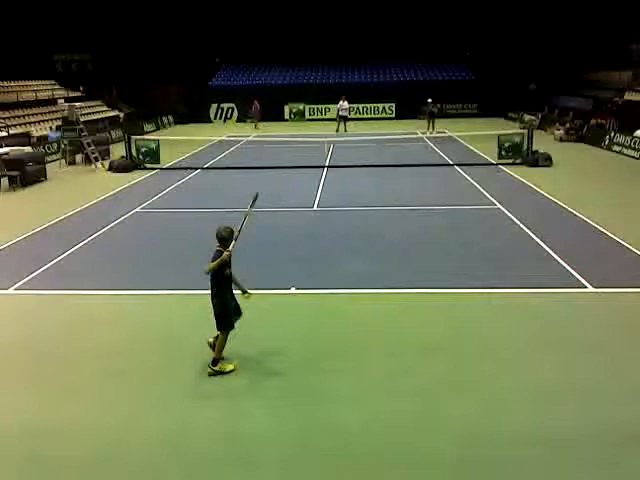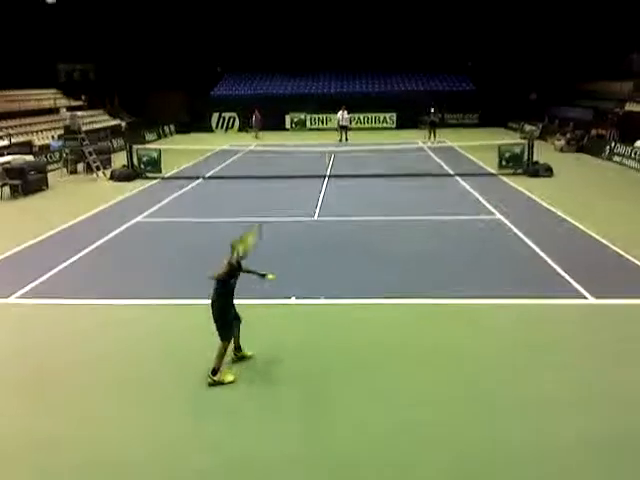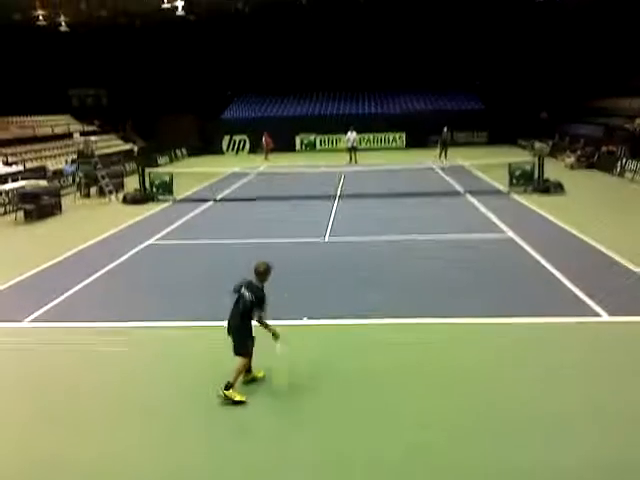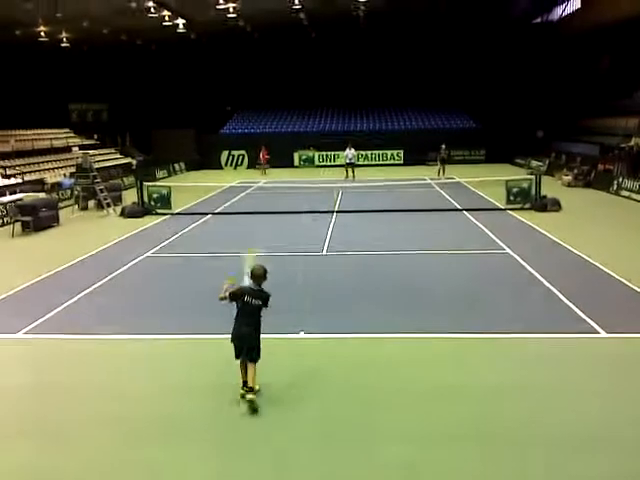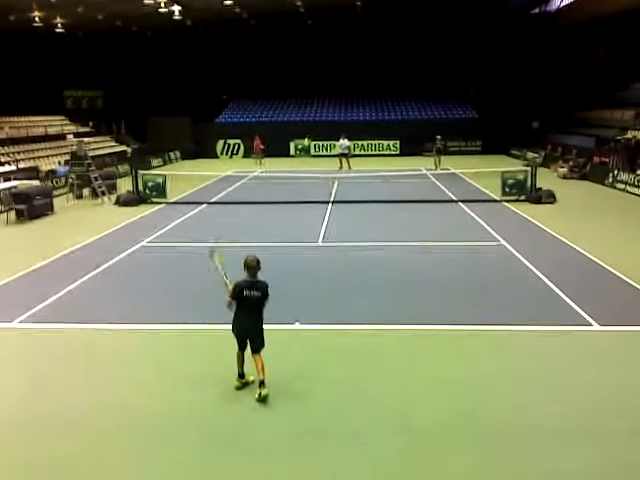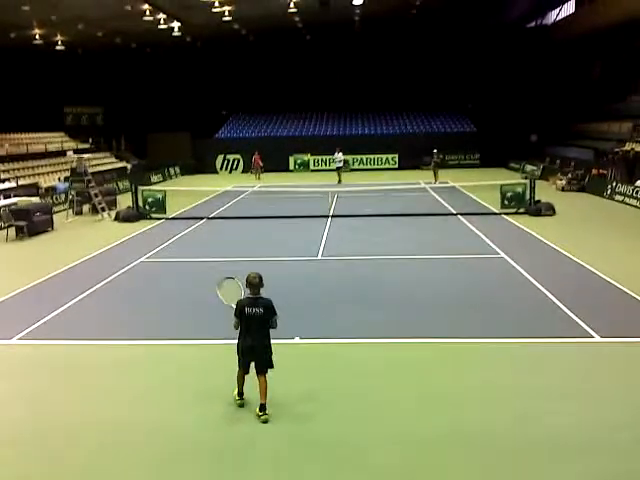
dt=0.3s
person 1, frame 1
left shoulder: (225, 253)
right shoulder: (218, 256)
right elbow: (208, 270)
left wrist: (241, 287)
right wrist: (222, 259)
left hip: (227, 293)
right hip: (220, 297)
left knee: (235, 315)
right knee: (225, 329)
left ankle: (215, 341)
right ankle: (215, 365)
person 1, frame 2
left shoulder: (236, 264)
right shoulder: (229, 266)
left elbow: (242, 269)
right elbow: (214, 277)
left wrist: (259, 274)
right wrist: (223, 271)
left hip: (226, 302)
right hip: (221, 305)
left knee: (236, 323)
right knee: (227, 338)
left ankle: (238, 352)
right ankle: (215, 375)
person 1, frame 3
left shoulder: (246, 283)
right shoulder: (260, 295)
left elbow: (235, 290)
right elbow: (259, 319)
right wrist: (271, 330)
left hip: (235, 320)
right hip: (240, 324)
left knee: (250, 343)
right knee: (245, 356)
left ankle: (248, 373)
right ankle: (228, 389)
person 1, frame 4
left shoulder: (241, 291)
right shoulder: (265, 296)
left elbow: (222, 297)
left wrist: (226, 287)
left hip: (238, 331)
right hip: (253, 333)
left knee: (243, 358)
right knee: (253, 362)
left ankle: (246, 386)
right ankle: (250, 393)
person 1, frame 5
left shoulder: (239, 286)
right shoulder: (264, 286)
left elbow: (229, 305)
right elbow: (263, 305)
left wrist: (231, 293)
left hip: (239, 324)
right hip: (256, 325)
left knee: (241, 350)
right knee: (257, 353)
left ankle: (241, 378)
right ankle: (262, 386)
person 1, frame 6
left shoulder: (241, 304)
right shoulder: (267, 303)
left elbow: (236, 326)
right elbow: (273, 324)
left hip: (245, 344)
right hip: (262, 344)
left knee: (242, 369)
right knee: (261, 375)
left ankle: (239, 395)
right ankle: (262, 410)
